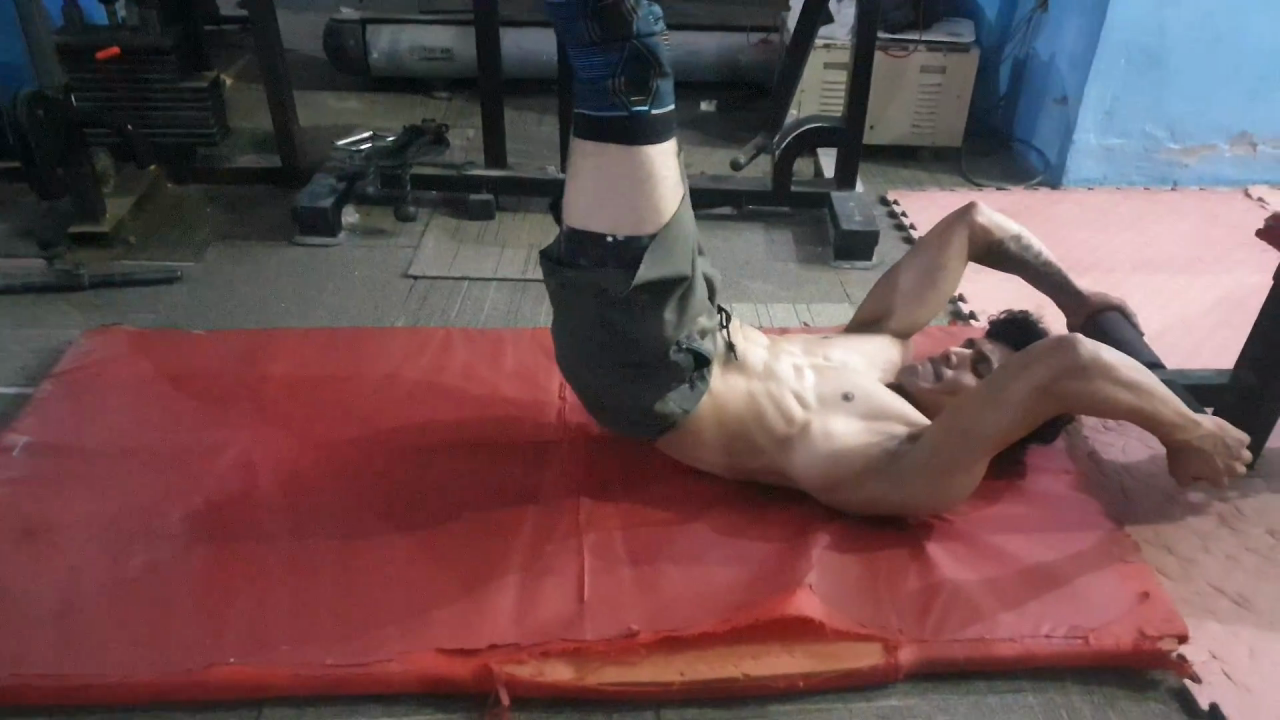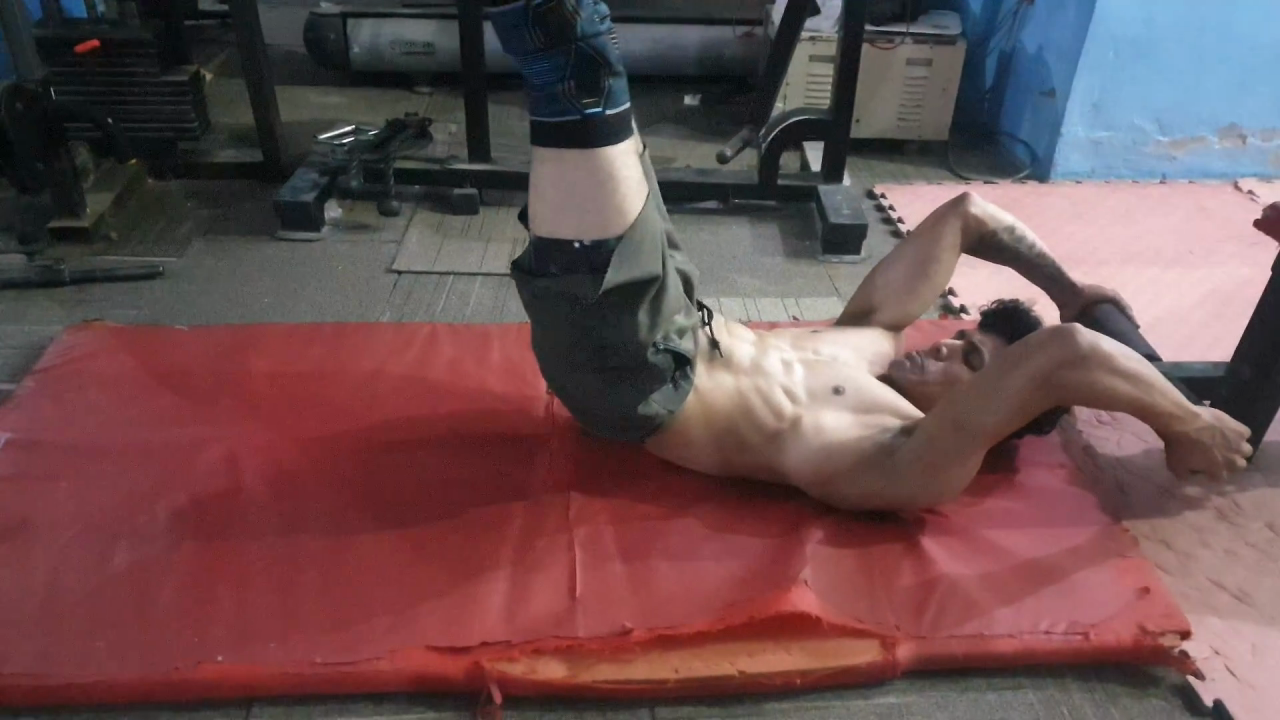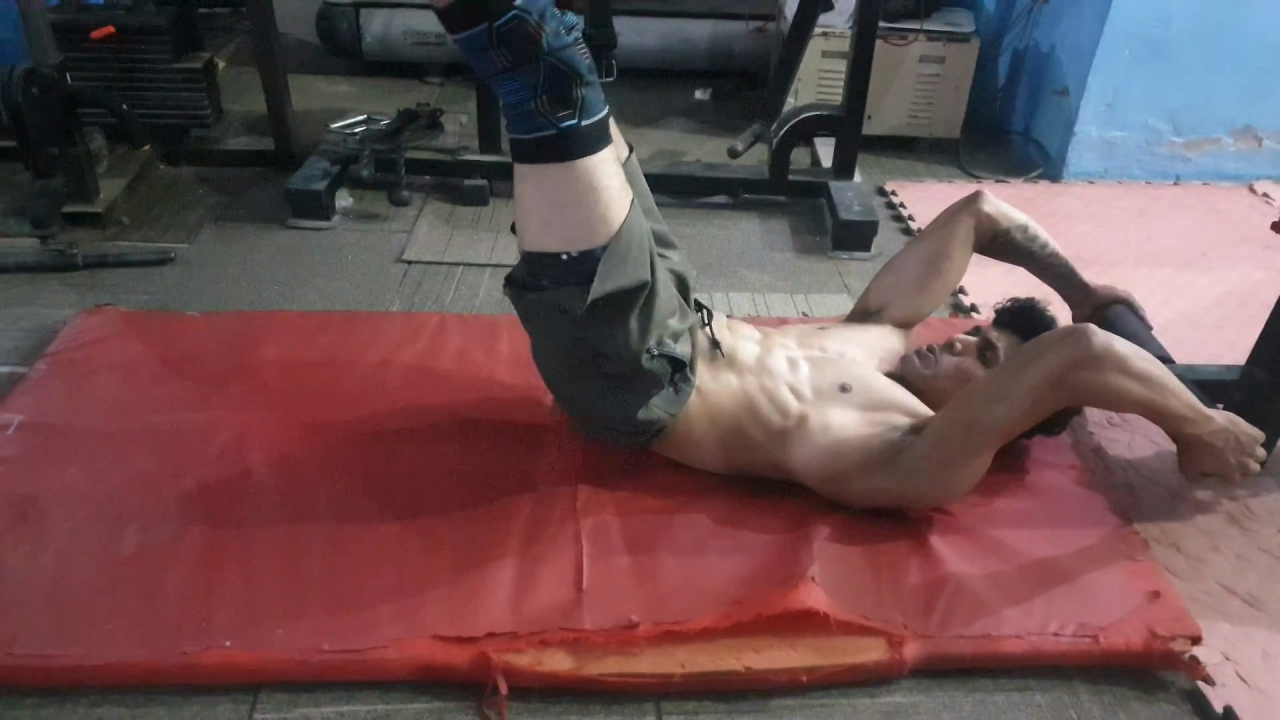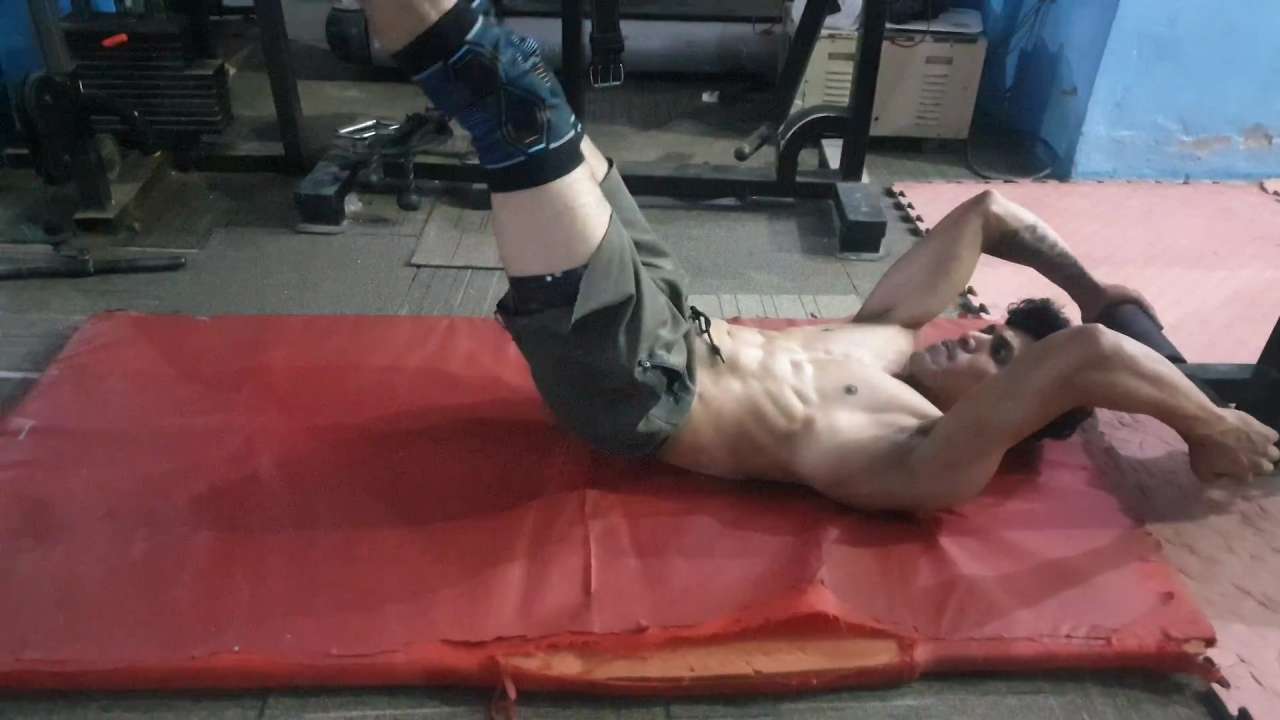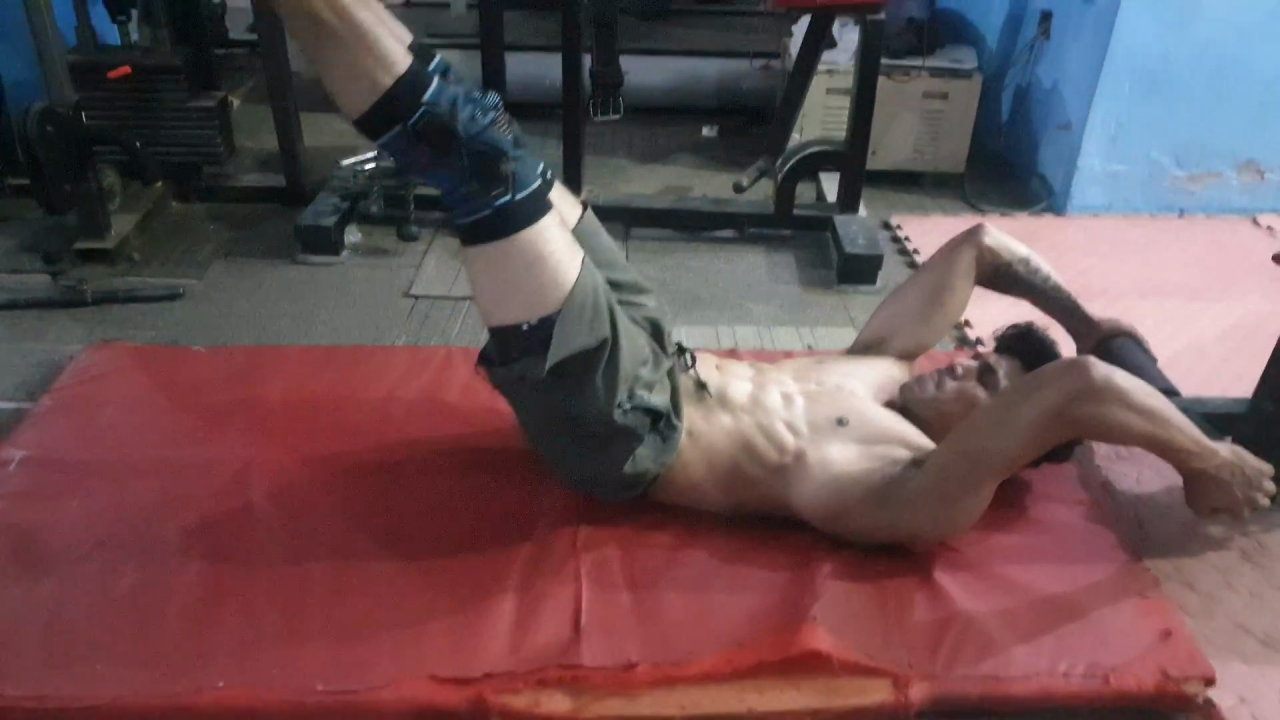
dt=0.4s
person 1, frame 1
left shoulder: (932, 475)
right shoulder: (883, 352)
right elbow: (973, 223)
left wrist: (1189, 435)
right wrist: (1076, 300)
left hip: (649, 370)
right hip: (700, 336)
person 1, frame 2
left shoulder: (927, 466)
right shoulder: (874, 344)
right elbow: (966, 214)
left wrist: (1187, 428)
right wrist: (1071, 291)
left hip: (631, 371)
right hip: (687, 334)
person 1, frame 3
left shoulder: (933, 465)
right shoulder: (884, 341)
right elbow: (978, 212)
left wrist: (1200, 430)
right wrist: (1082, 290)
left hip: (638, 378)
right hip: (686, 330)
right knee: (551, 80)
person 1, frame 4
left shoulder: (945, 463)
right shoulder: (893, 342)
left elbow: (1085, 356)
right elbow: (986, 211)
right wrist: (1091, 289)
left hip: (633, 385)
right hip: (682, 334)
left knee: (523, 109)
right knee: (530, 112)
person 1, frame 5
left shoulder: (936, 497)
right shoulder: (887, 374)
left elbow: (1077, 392)
right elbow: (979, 243)
right wrist: (1086, 323)
left hip: (622, 426)
right hip: (664, 366)
left knee: (490, 161)
right knee: (495, 156)
